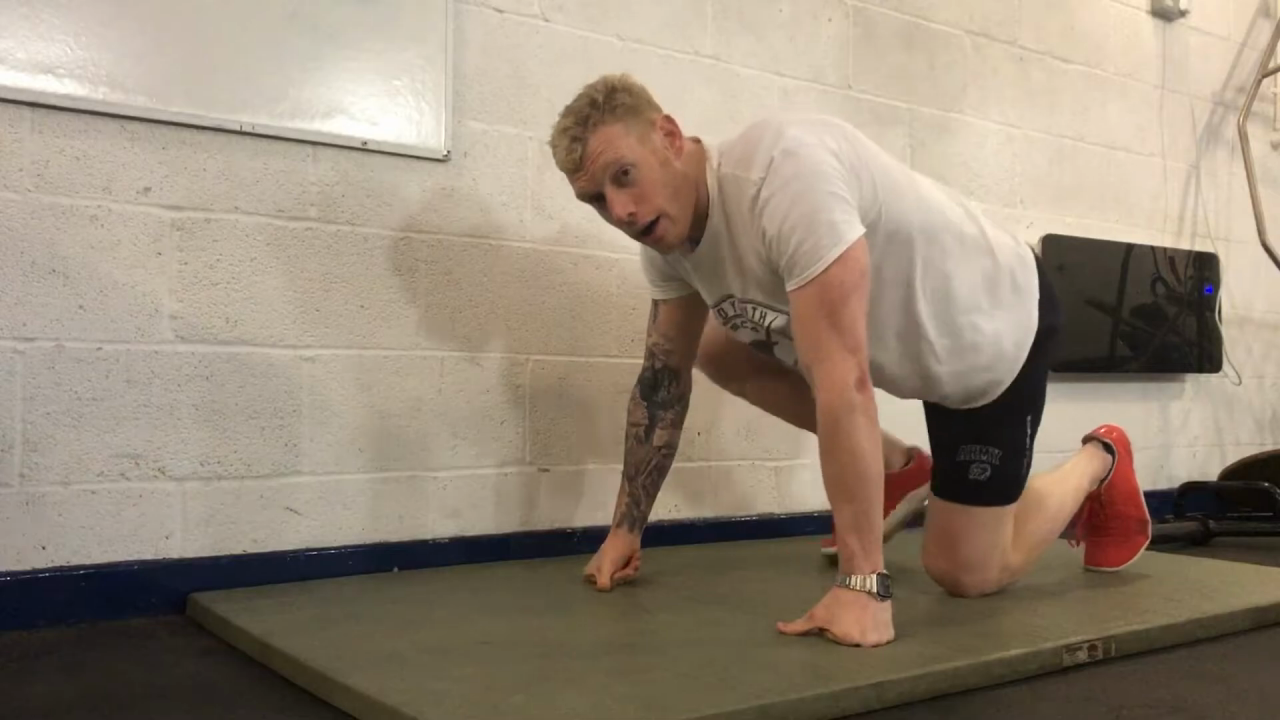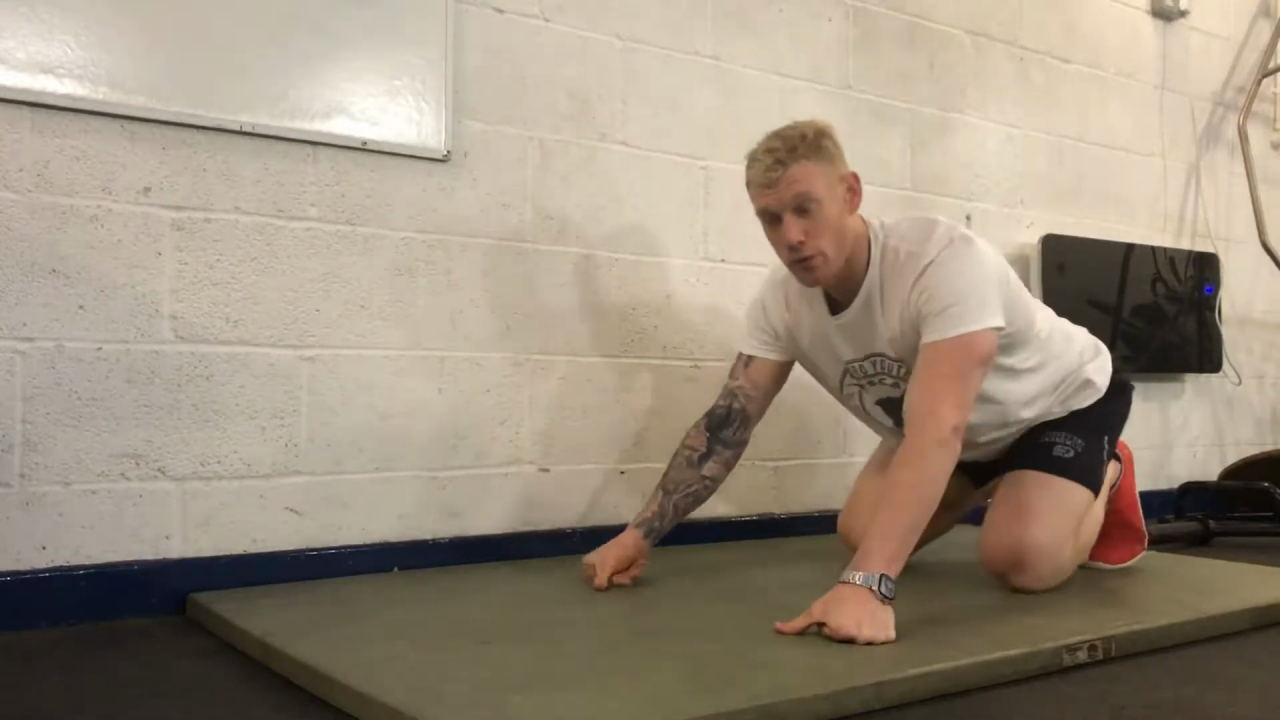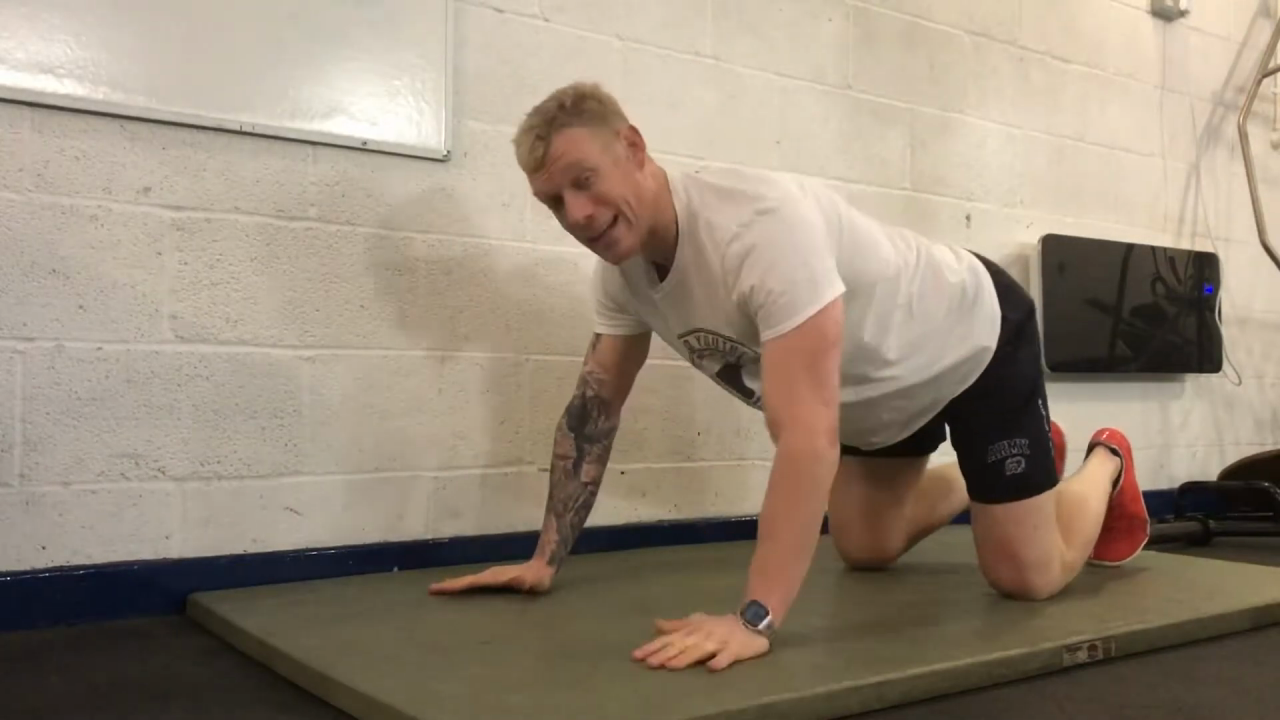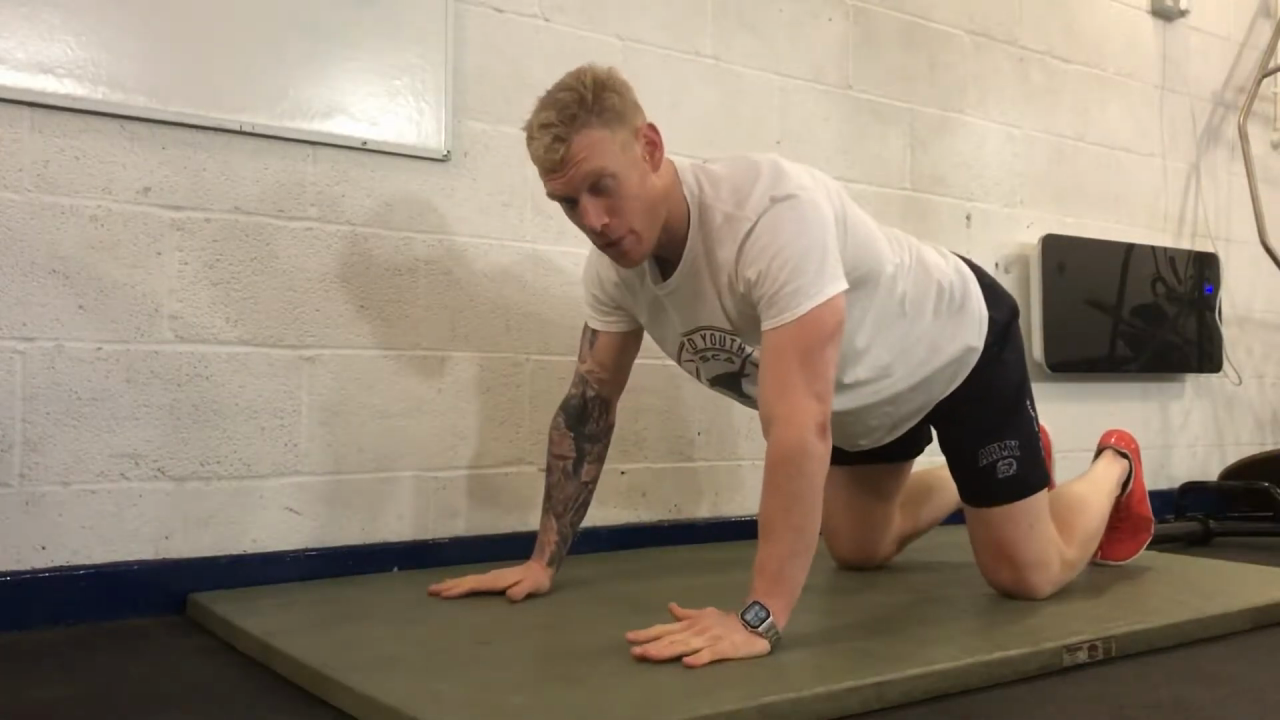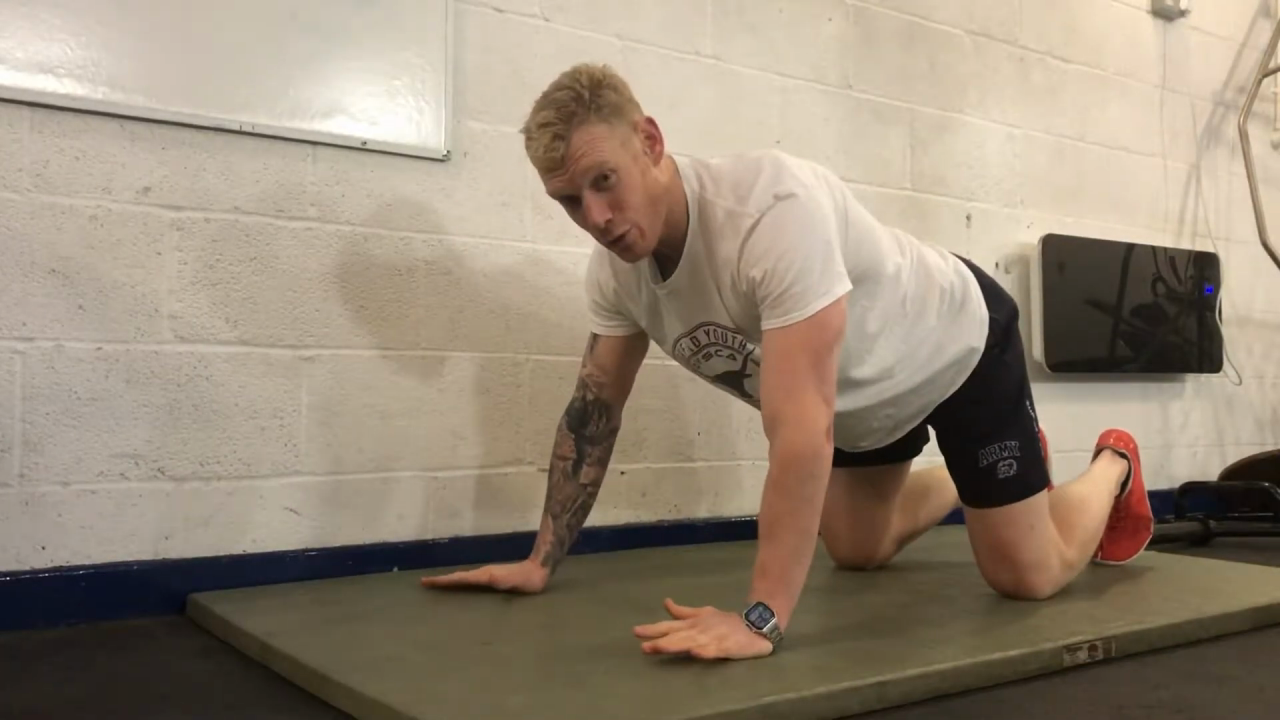
dt=1s
person 1, frame 1
left shoulder: (783, 174)
right shoulder: (665, 229)
left elbow: (843, 385)
right elbow: (663, 375)
left wrist: (863, 584)
right wrist: (626, 528)
left hip: (989, 321)
right hip: (899, 314)
left knee: (964, 573)
right knee: (716, 351)
left ankle: (1097, 463)
right ankle: (891, 464)
person 1, frame 2
left shoulder: (947, 261)
right shoulder: (782, 301)
left elbow: (938, 430)
right elbow: (730, 421)
left wrist: (867, 584)
right wrist: (639, 535)
left hip: (1068, 397)
right hip: (966, 432)
left knee: (1023, 559)
right knee: (864, 537)
left ankle: (1104, 477)
right ankle: (994, 483)
person 1, frame 3
left shoulder: (761, 225)
right shoulder: (620, 268)
left elbow: (807, 437)
right elbow: (594, 408)
left wrist: (755, 615)
right wrist: (546, 558)
left hip: (971, 340)
right hip: (876, 383)
left knee: (1028, 576)
right knee: (865, 550)
left ankle: (1105, 465)
right ankle: (1007, 469)
person 1, frame 4
left shoulder: (771, 213)
right shoulder: (613, 262)
left elbow: (798, 429)
right elbow: (589, 404)
left wrist: (758, 618)
right wrist: (543, 560)
left hip: (957, 343)
right hip: (867, 385)
left knee: (1028, 573)
right knee: (858, 550)
left ankle: (1113, 466)
right ankle: (991, 470)
person 1, frame 5
left shoulder: (773, 210)
right shoulder: (615, 268)
left elbow: (802, 430)
right elbow: (594, 409)
left wrist: (760, 618)
right wrist: (541, 560)
left hip: (957, 345)
right hip: (867, 388)
left knee: (1030, 575)
right knee: (858, 551)
left ankle: (1113, 467)
right ankle: (971, 478)
